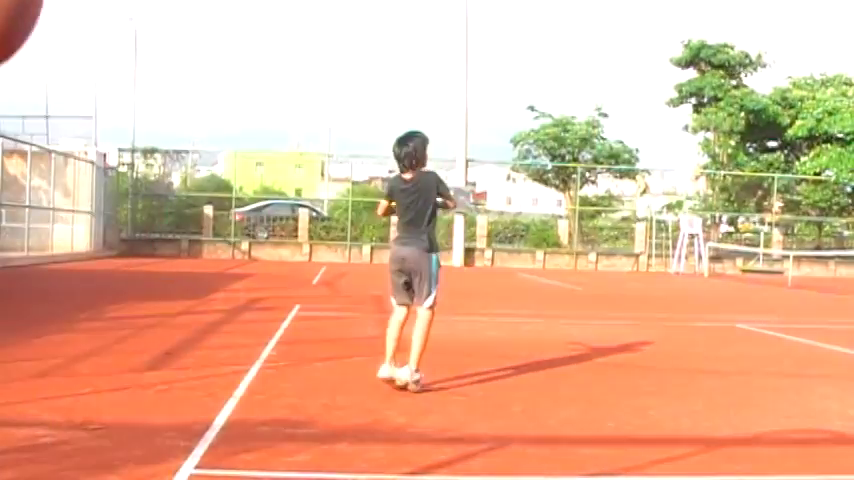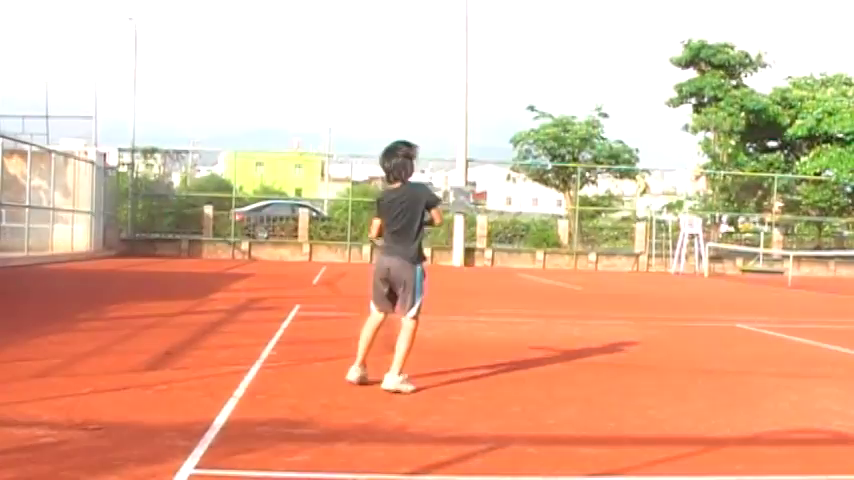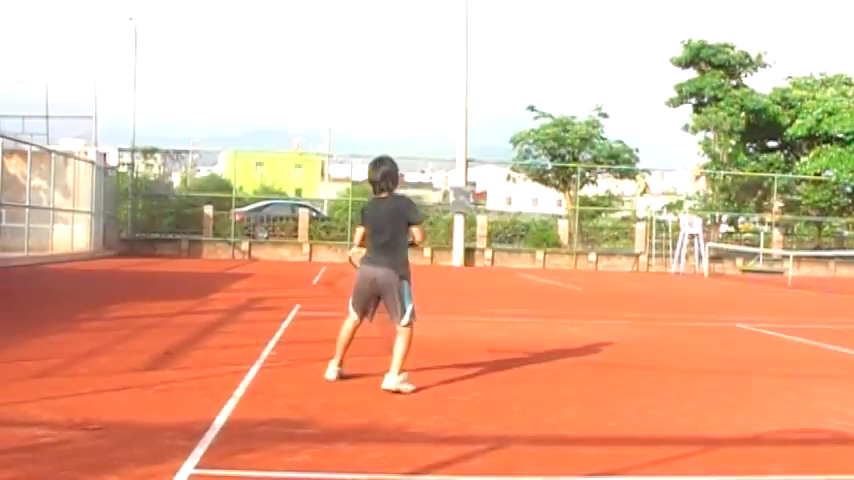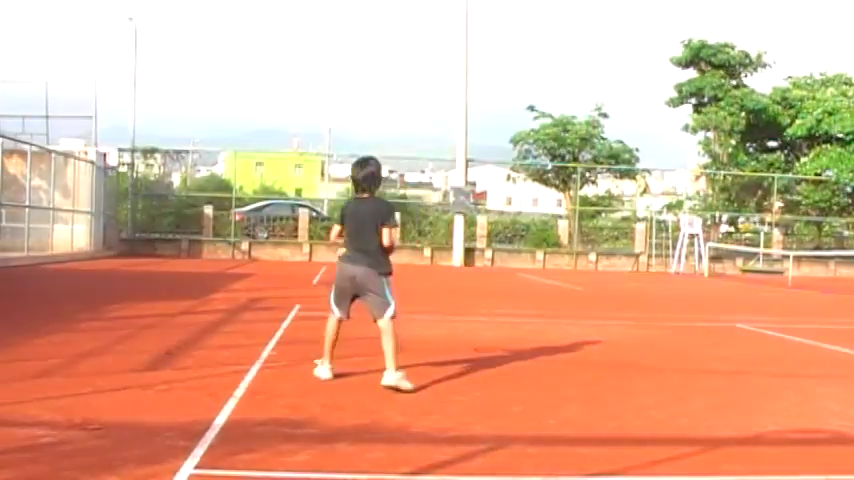
dt=0.1s
person 1, frame 1
left shoulder: (394, 184)
right shoulder: (431, 179)
left elbow: (381, 212)
right elbow: (451, 204)
left hip: (399, 251)
right hip: (423, 253)
left knee: (400, 309)
right knee: (425, 311)
left ankle: (389, 365)
right ankle: (410, 369)
person 1, frame 2
left shoulder: (383, 196)
right shoulder: (420, 191)
left elbow: (374, 233)
right elbow: (438, 220)
left hip: (384, 261)
right hip: (408, 263)
left knee: (376, 315)
right knee: (409, 320)
left ankle: (358, 367)
right ankle: (394, 376)
person 1, frame 3
left shoulder: (368, 208)
right shoulder: (405, 204)
left elbow: (358, 241)
right elbow: (418, 238)
right wrist: (409, 242)
left hip: (367, 270)
right hip: (393, 274)
left knee: (353, 319)
right knee: (404, 327)
left ankle: (335, 365)
right ankle: (395, 375)
person 1, frame 4
left shoulder: (348, 206)
right shoulder: (385, 207)
left elbow: (334, 236)
right elbow: (387, 242)
right wrist: (386, 249)
left hip: (347, 268)
right hip: (373, 272)
left knee: (336, 316)
right knee: (387, 323)
left ankle: (325, 364)
right ankle: (392, 372)
